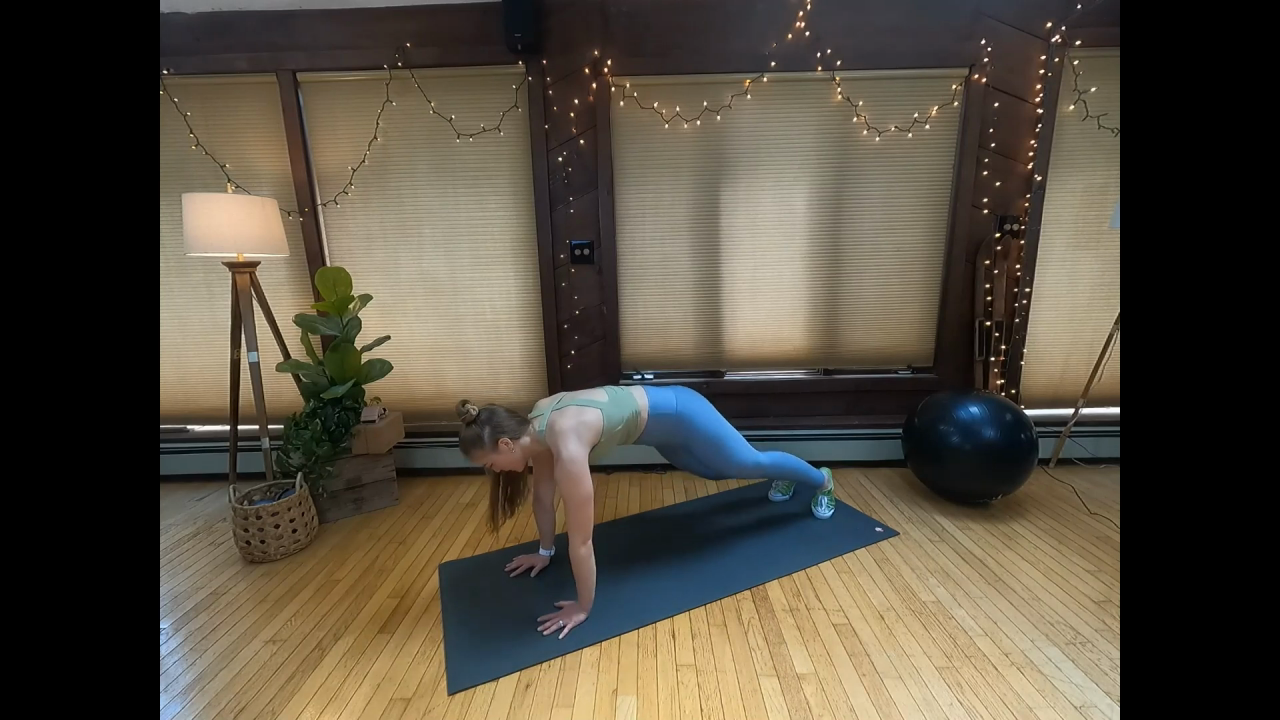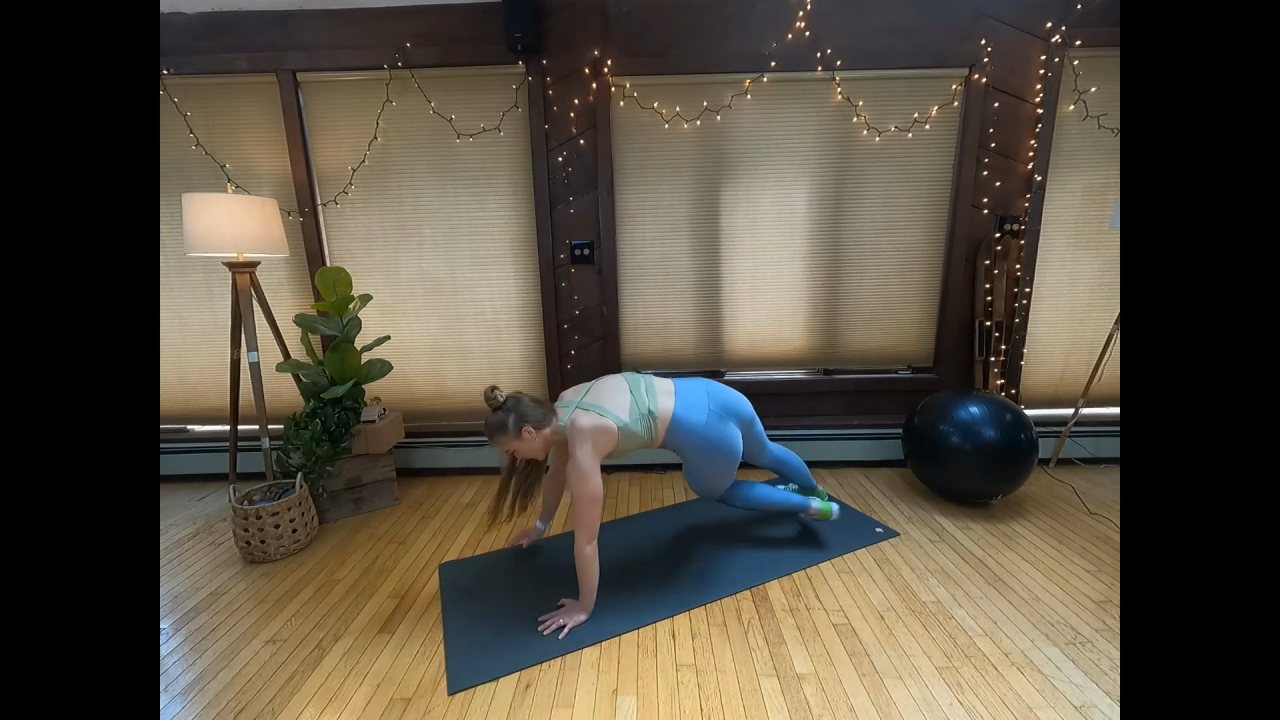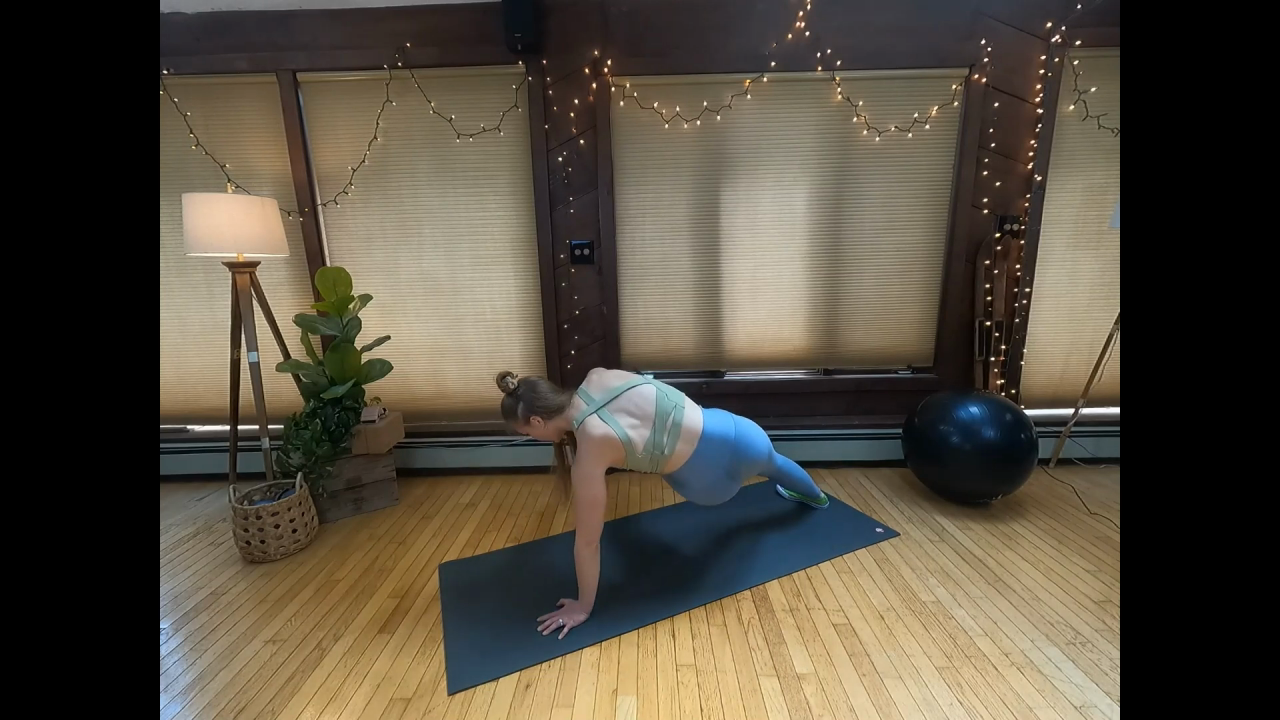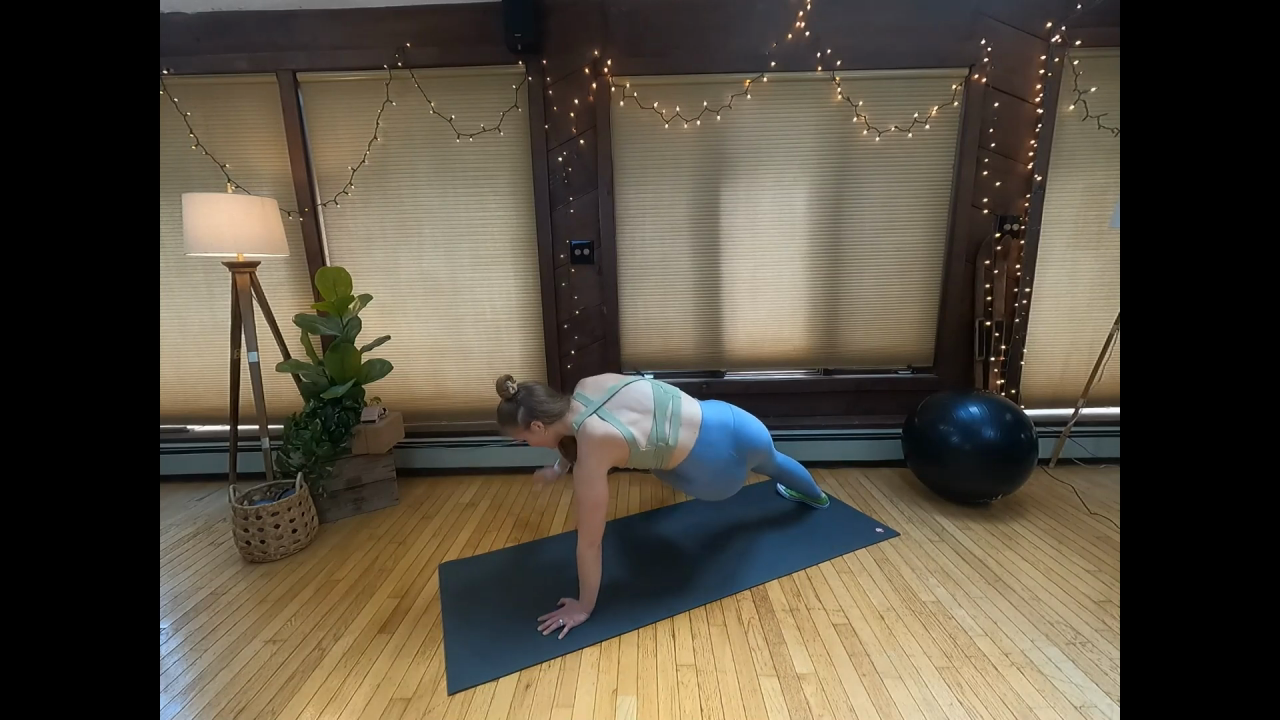
dt=0.3s
person 1, frame 1
left shoulder: (566, 447)
right shoulder: (534, 426)
left elbow: (581, 540)
right elbow: (543, 494)
left wrist: (582, 607)
right wrist: (545, 550)
left hip: (676, 413)
right hip: (653, 411)
left knee: (750, 463)
right knee: (719, 468)
left ankle: (821, 482)
right ankle: (783, 478)
person 1, frame 2
left shoulder: (581, 447)
right shoulder: (562, 403)
left elbow: (586, 538)
right elbow: (557, 469)
left wrist: (584, 607)
right wrist: (541, 524)
left hip: (706, 434)
right hip: (711, 396)
left knee: (710, 490)
right knee: (760, 452)
left ankle: (809, 506)
right ankle: (814, 490)
person 1, frame 3
left shoulder: (590, 450)
right shoulder: (598, 377)
left elbow: (587, 541)
left wrist: (583, 608)
left hip: (710, 481)
right hip: (742, 435)
right knee: (767, 462)
right ankle: (816, 497)
person 1, frame 4
left shoulder: (593, 452)
right shoulder: (588, 387)
left elbow: (589, 542)
left wrist: (584, 607)
right wrist: (559, 466)
left hip: (722, 464)
right hip: (736, 421)
right knee: (768, 462)
right ankle: (815, 495)
